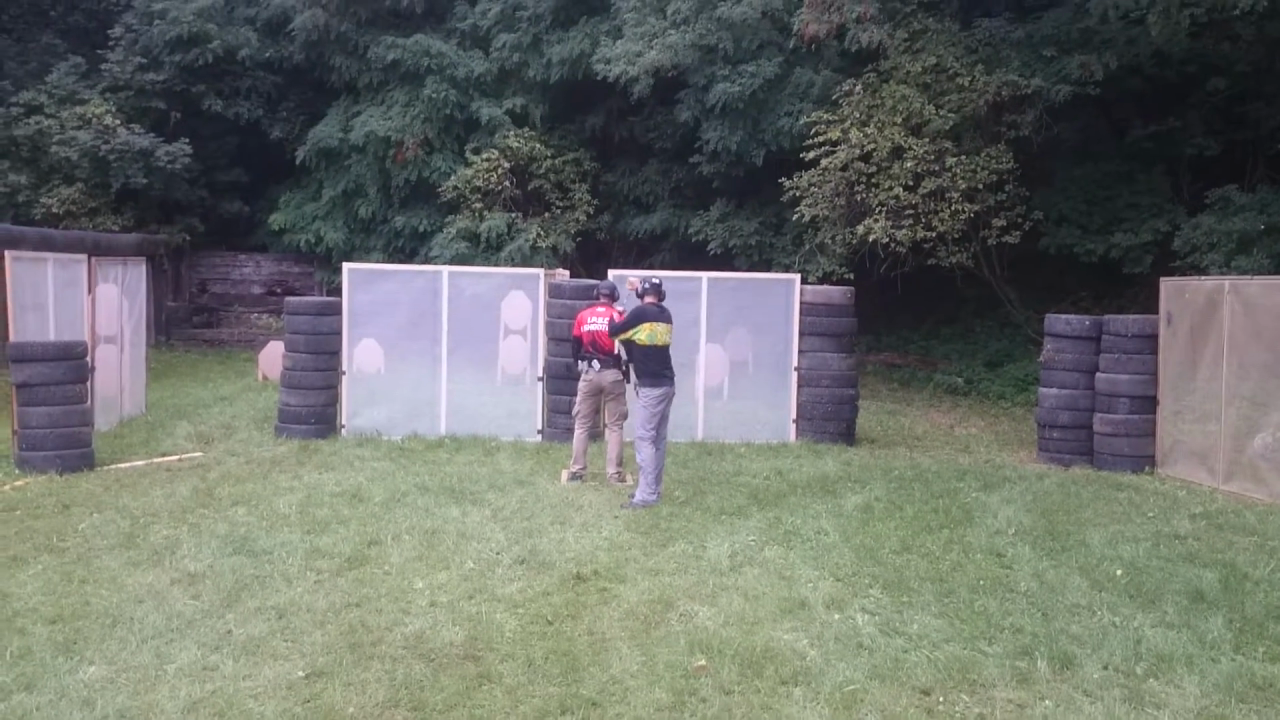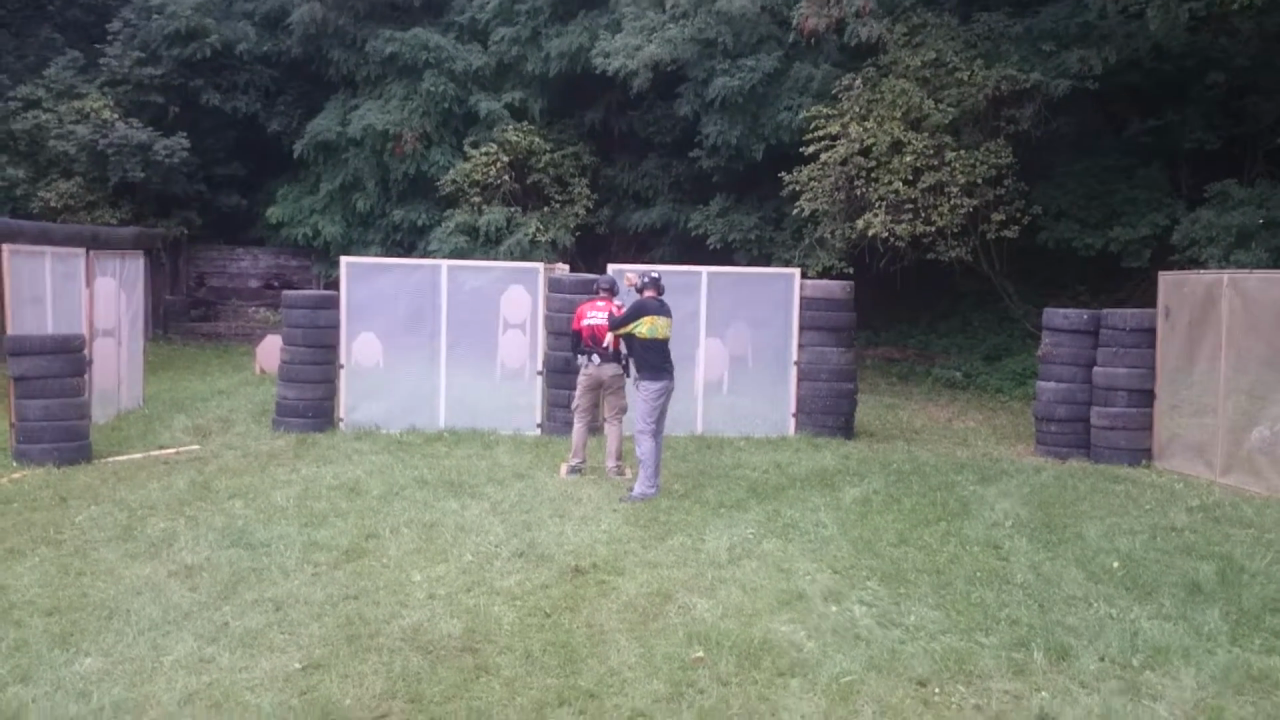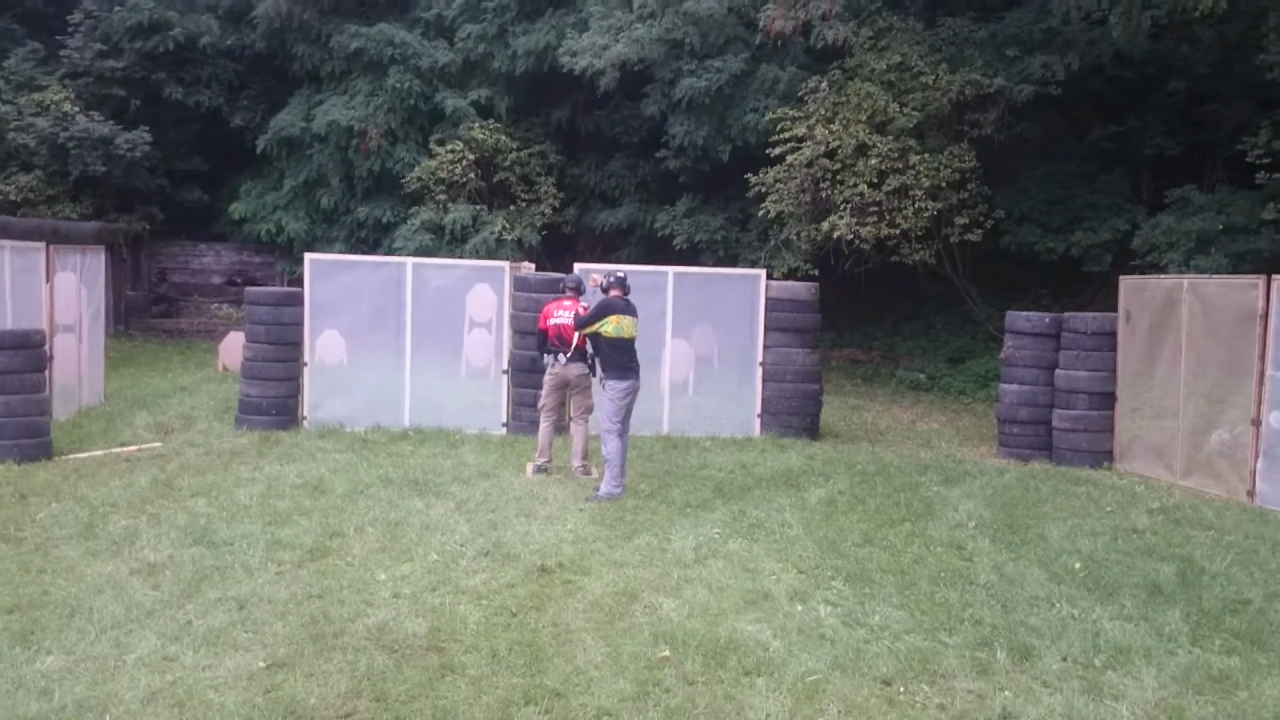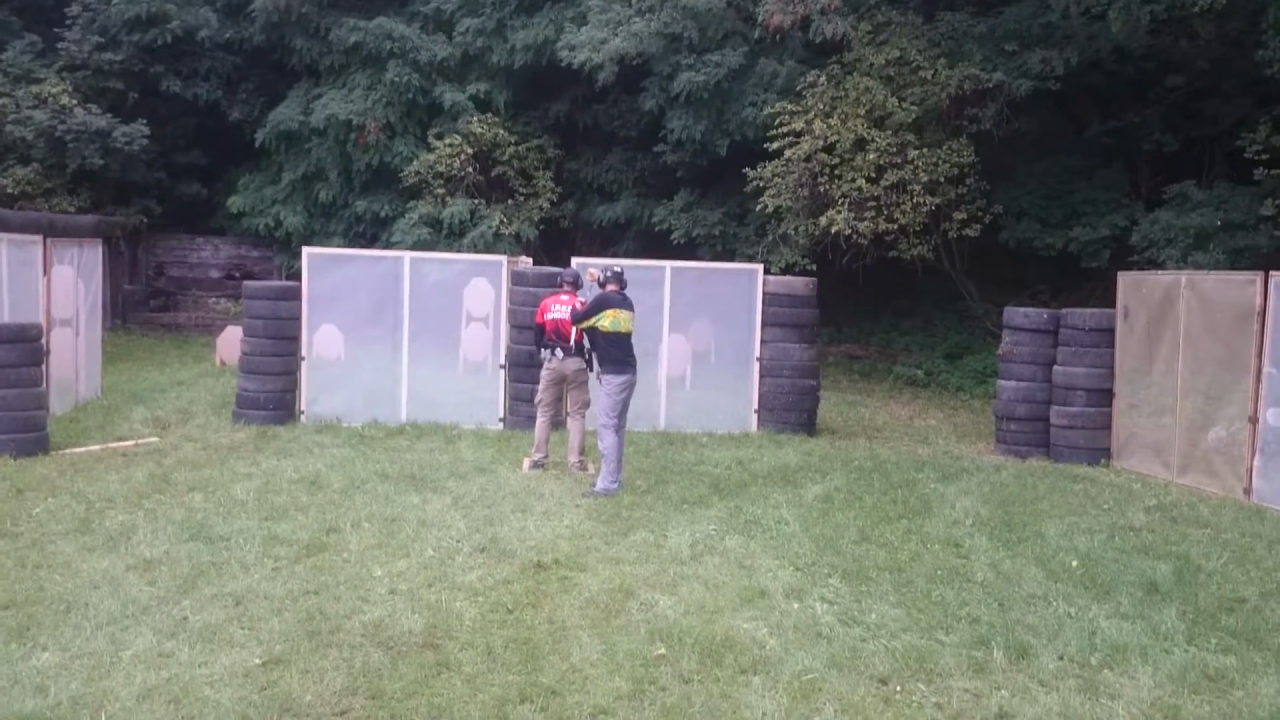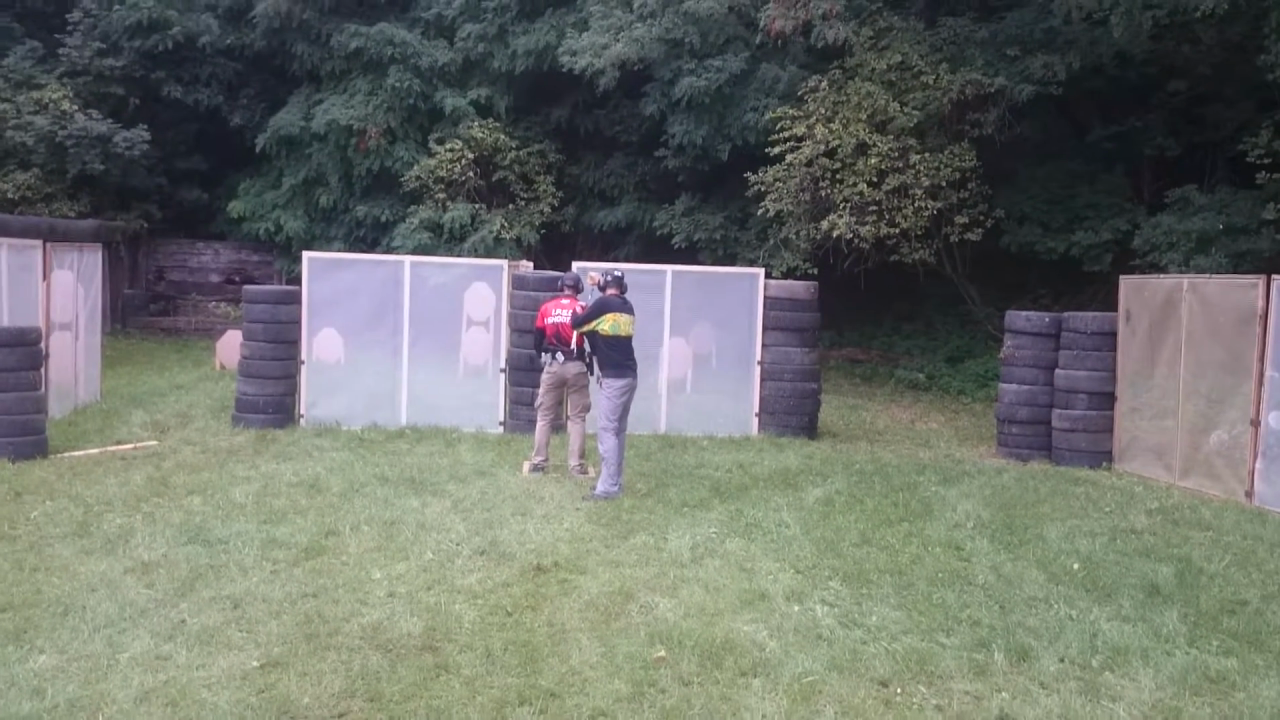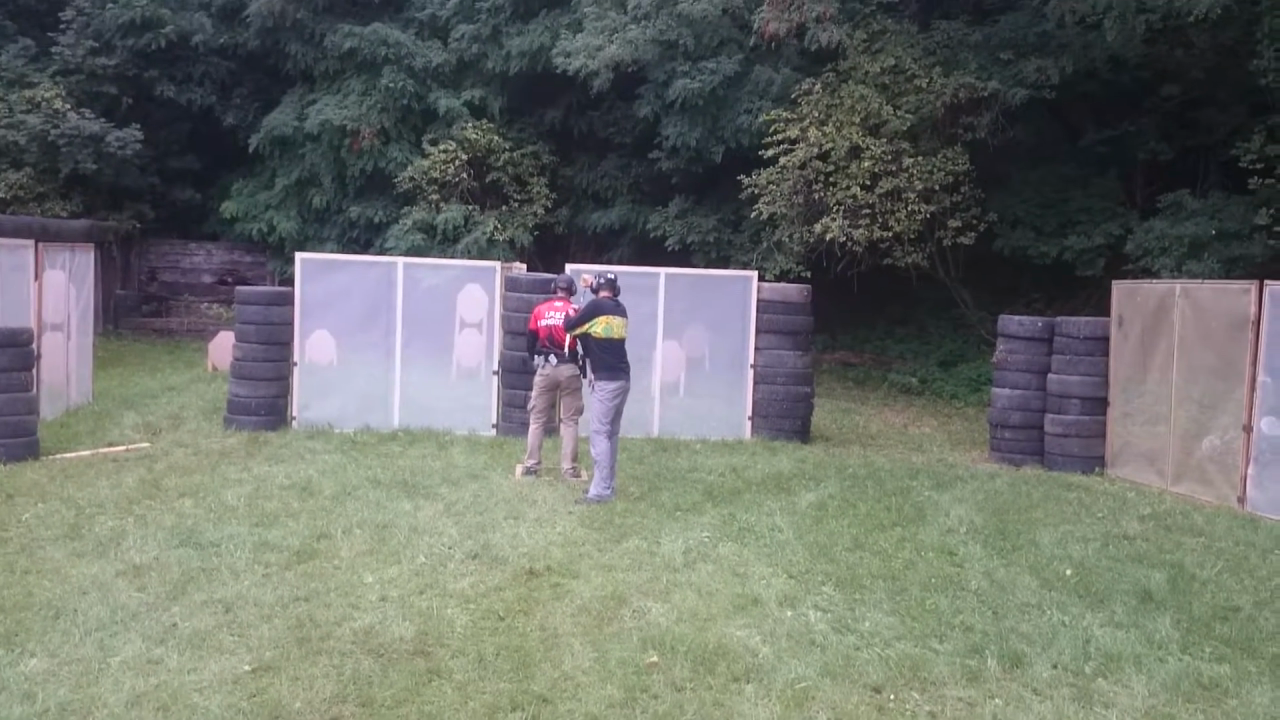
dt=0.2s
person 1, frame 1
left shoulder: (641, 312)
right shoulder: (665, 314)
left elbow: (613, 332)
left wrist: (615, 316)
right wrist: (638, 286)
left hip: (651, 386)
right hip: (666, 384)
left knee: (644, 439)
right knee: (658, 439)
left ankle: (646, 496)
right ankle: (653, 490)
person 1, frame 2
left shoulder: (641, 306)
right shoulder: (664, 308)
left elbow: (613, 326)
left wrist: (614, 311)
right wrist: (637, 283)
left hip: (651, 380)
right hip: (665, 377)
left knee: (644, 432)
right knee: (655, 433)
left ankle: (645, 489)
right ankle: (651, 483)
person 1, frame 3
left shoulder: (607, 305)
right shoulder: (630, 308)
left elbow: (579, 326)
left wrist: (581, 312)
right wrist: (601, 284)
left hip: (617, 379)
right hip: (631, 377)
left knee: (610, 431)
right knee: (621, 432)
left ankle: (611, 489)
right ankle: (617, 483)
person 1, frame 4
left shoulder: (604, 299)
right shoulder: (627, 302)
left elbow: (576, 320)
left wrist: (578, 307)
right wrist: (593, 294)
left hip: (614, 374)
right hip: (628, 371)
left knee: (607, 427)
right knee: (618, 427)
left ankle: (607, 485)
right ankle: (613, 479)
person 1, frame 5
left shoulder: (604, 303)
right shoulder: (627, 306)
left elbow: (576, 324)
left wrist: (580, 310)
right wrist: (598, 298)
left hip: (614, 377)
right hip: (628, 375)
left knee: (607, 430)
right knee: (618, 430)
left ankle: (607, 488)
right ankle: (614, 482)
person 1, frame 6
left shoulder: (597, 305)
right shoulder: (620, 309)
left elbow: (569, 327)
left wrist: (573, 313)
left hip: (607, 380)
right hip: (622, 378)
left knee: (599, 433)
right knee: (611, 434)
left ankle: (600, 491)
right ankle: (607, 486)
person 2, frame 1
left shoulder: (583, 316)
right shoulder: (618, 317)
left elbow: (575, 346)
left hip: (589, 373)
right hip: (613, 374)
left knee: (582, 424)
right knee: (614, 425)
left ankle: (576, 471)
right ankle: (615, 473)
person 2, frame 2
left shoulder: (582, 310)
right shoulder: (618, 311)
left elbow: (574, 340)
right wrist: (626, 362)
left hip: (589, 367)
right hip: (613, 368)
left knee: (581, 418)
right knee: (614, 419)
left ankle: (575, 464)
right ankle: (614, 466)
person 2, frame 3
left shoulder: (548, 309)
right shoulder: (584, 310)
left elbow: (541, 339)
right wrist: (593, 362)
left hip: (555, 367)
right hip: (579, 368)
left knee: (547, 417)
right knee: (580, 419)
left ankle: (541, 464)
right ankle: (580, 466)
person 2, frame 4
left shoulder: (546, 304)
right shoulder: (581, 305)
left elbow: (537, 334)
right wrist: (591, 357)
left hip: (552, 362)
right hip: (576, 363)
left knee: (544, 412)
right knee: (577, 414)
left ankle: (538, 459)
right ankle: (576, 461)
person 2, frame 5
left shoulder: (546, 308)
right shoulder: (582, 309)
left elbow: (538, 338)
left hip: (553, 366)
right hip: (576, 366)
left knee: (544, 416)
right knee: (577, 418)
left ankle: (538, 463)
right ankle: (577, 465)
person 2, frame 6
left shoulder: (539, 310)
right shoulder: (575, 311)
left elbow: (531, 341)
left wrist: (536, 360)
left hip: (545, 368)
right hip: (569, 369)
left knee: (537, 419)
right knee: (570, 420)
left ankle: (531, 466)
right ankle: (569, 468)
